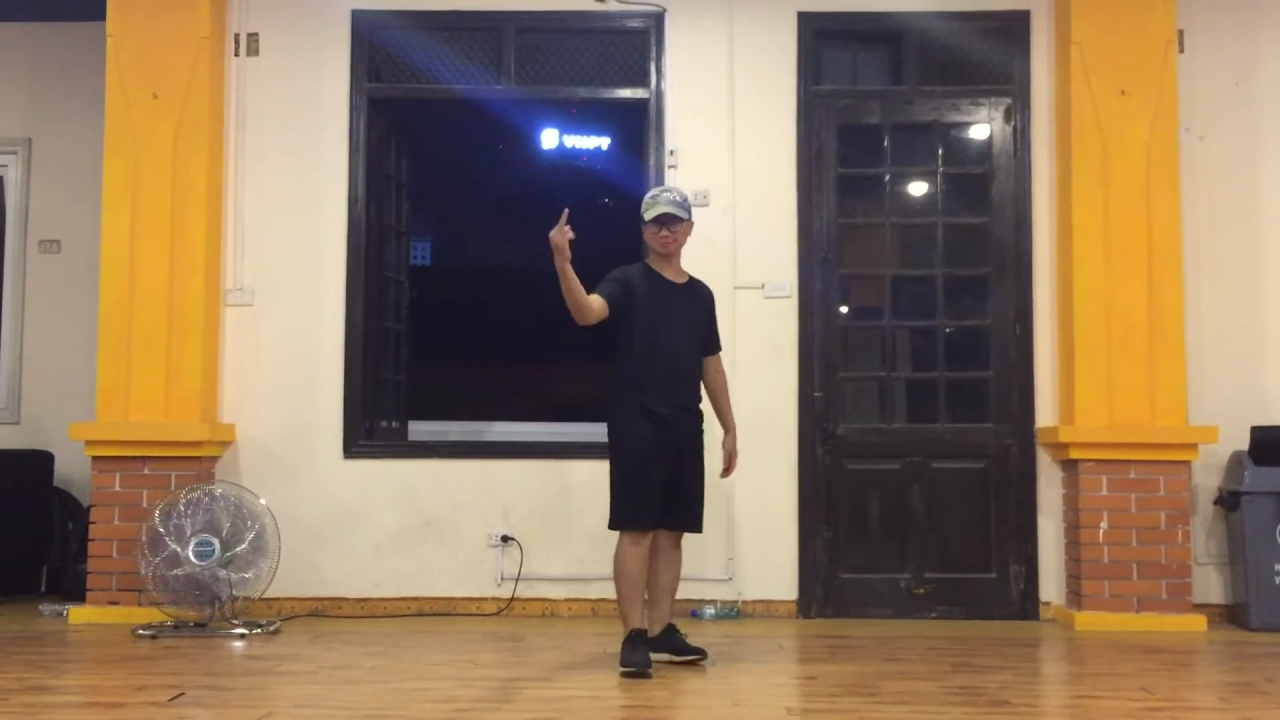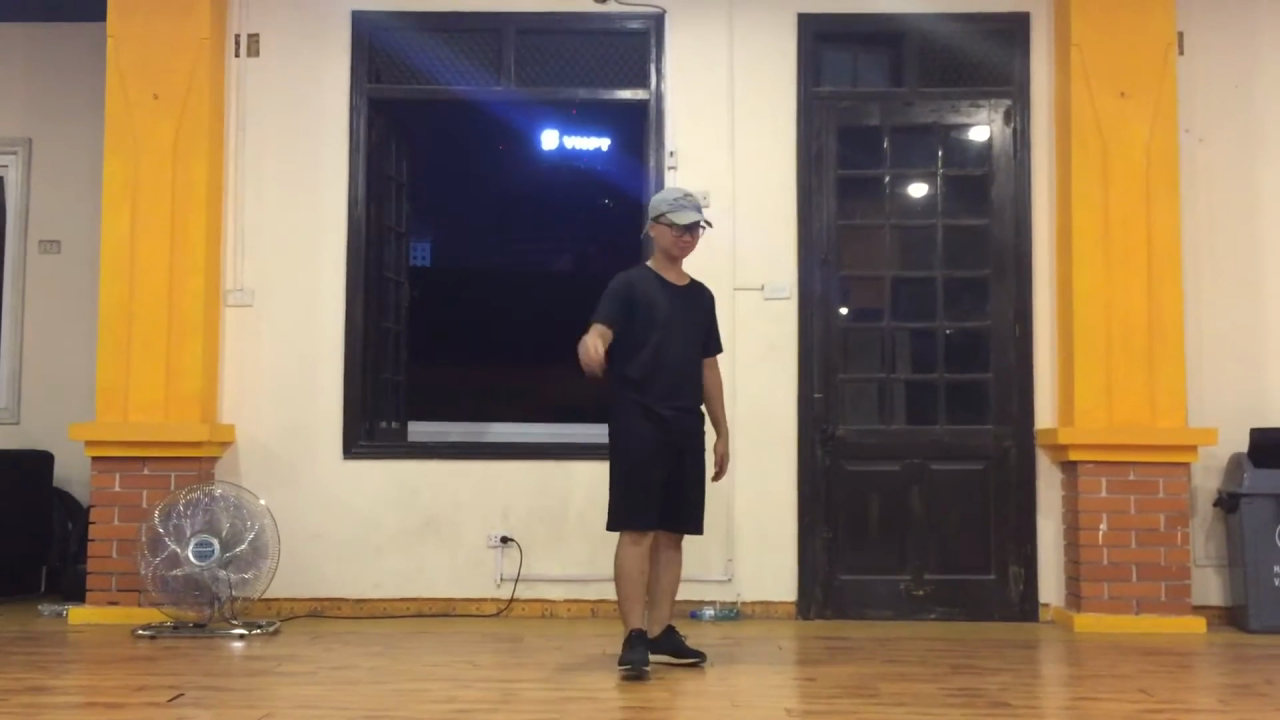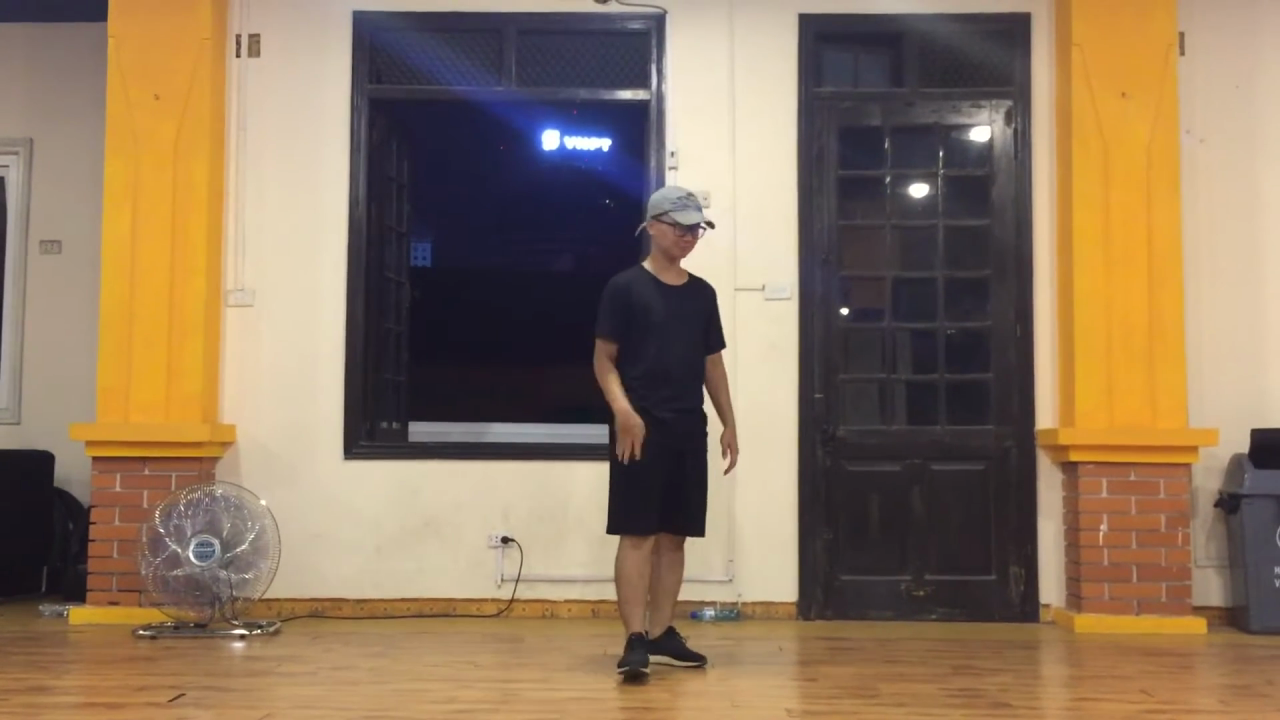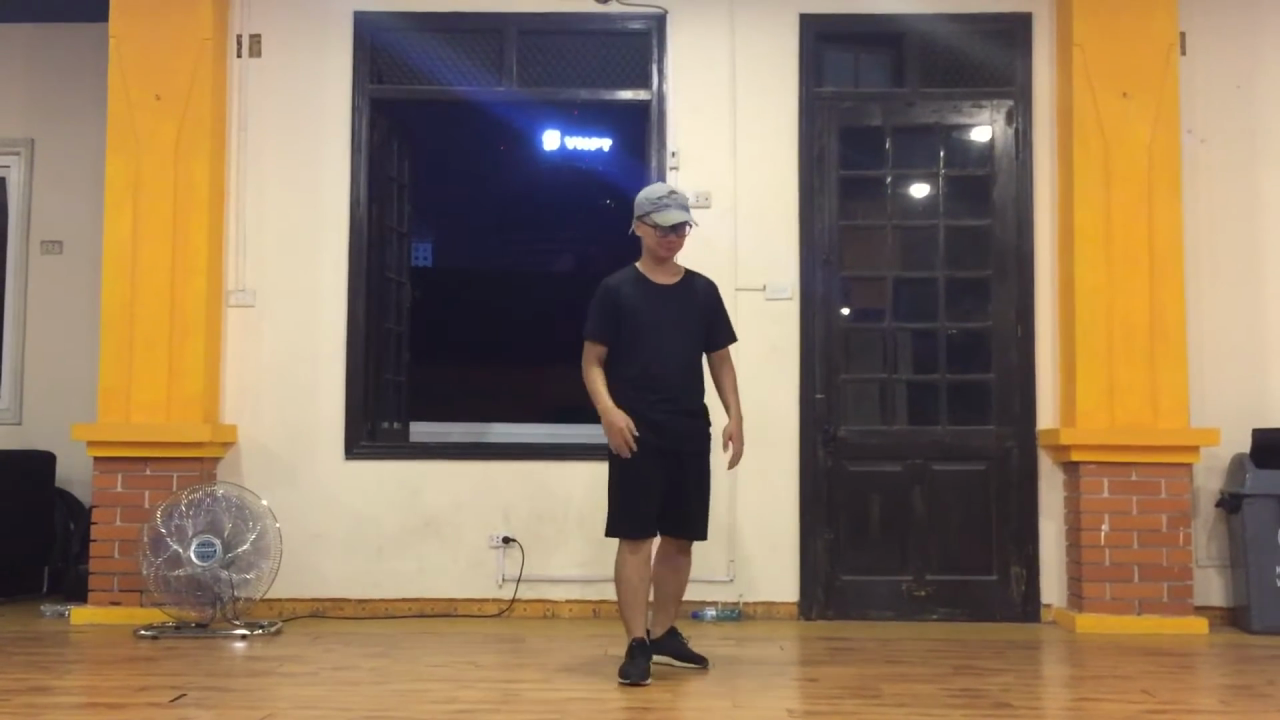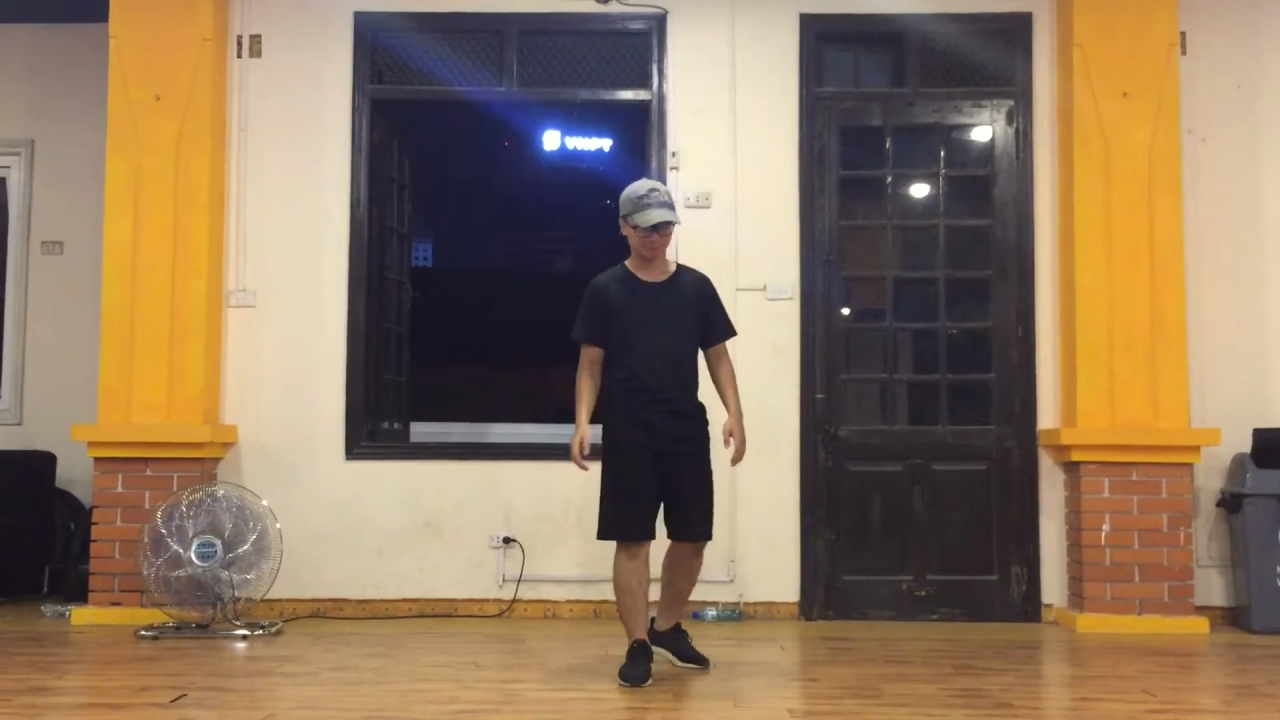
dt=0.2s
person 1, frame 1
left shoulder: (701, 294)
right shoulder: (627, 281)
left elbow: (711, 366)
right elbow: (587, 312)
left wrist: (729, 429)
right wrist: (563, 265)
left hip: (686, 426)
right hip: (637, 422)
left knee: (671, 532)
right knee: (636, 530)
left ankle: (660, 631)
right ankle: (634, 636)
person 1, frame 2
left shoulder: (702, 297)
right shoulder: (629, 284)
right elbow: (598, 337)
left wrist: (721, 431)
right wrist: (589, 351)
left hip: (687, 428)
right hip: (639, 425)
left knee: (672, 532)
right knee: (637, 530)
left ankle: (660, 633)
right ankle: (634, 636)
person 1, frame 3
left shoulder: (702, 294)
right shoulder: (625, 287)
right elbow: (603, 357)
left wrist: (728, 423)
right wrist: (622, 409)
left hip: (688, 429)
right hip: (641, 428)
left knee: (673, 534)
right knee: (636, 533)
left ankle: (661, 633)
right ankle: (635, 640)
person 1, frame 4
left shoulder: (703, 291)
right shoulder: (616, 289)
left elbow: (720, 358)
right elbow: (593, 360)
left wrist: (734, 416)
right wrist: (608, 408)
left hip: (691, 430)
right hip: (637, 432)
left knee: (680, 536)
right knee: (636, 537)
left ankle: (664, 634)
right ankle: (637, 645)
person 1, frame 5
left shoulder: (696, 286)
right shoulder: (605, 289)
left elbow: (717, 354)
right elbow: (590, 363)
left wrist: (734, 413)
right wrist: (583, 424)
left hip: (687, 429)
right hip: (629, 433)
left knee: (693, 536)
right knee: (632, 540)
left ankle: (667, 626)
right ankle: (638, 647)
